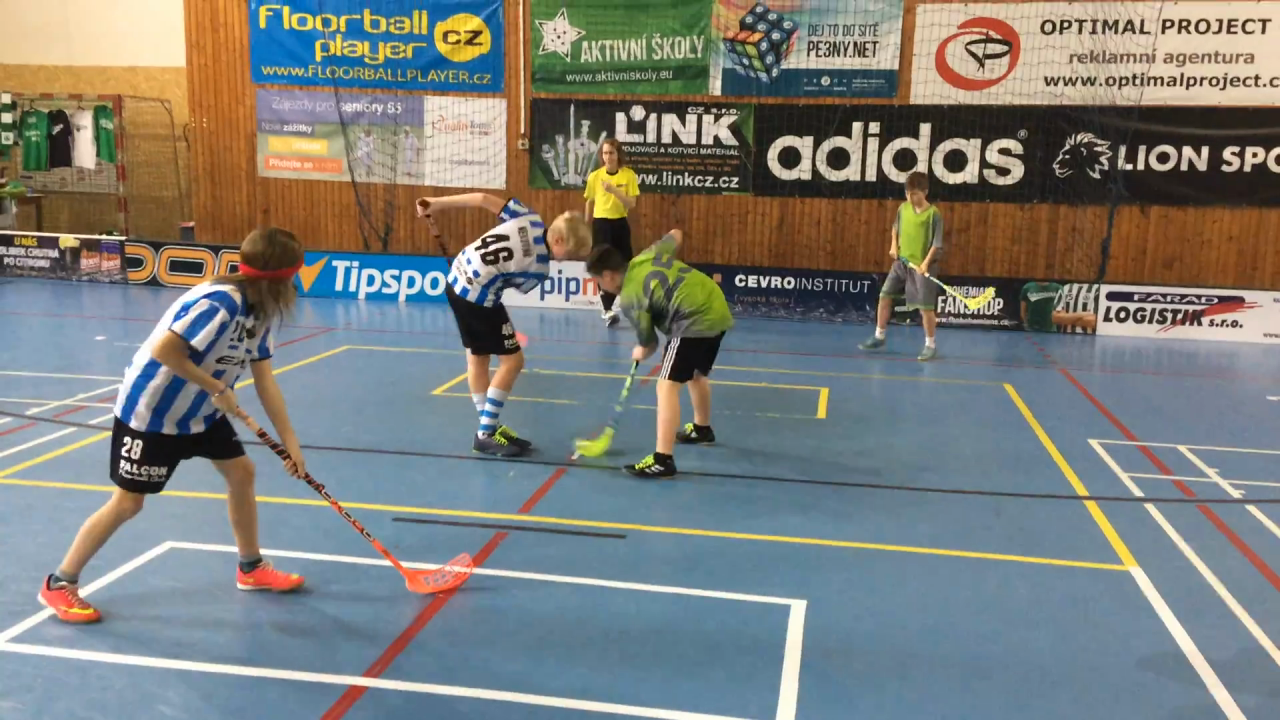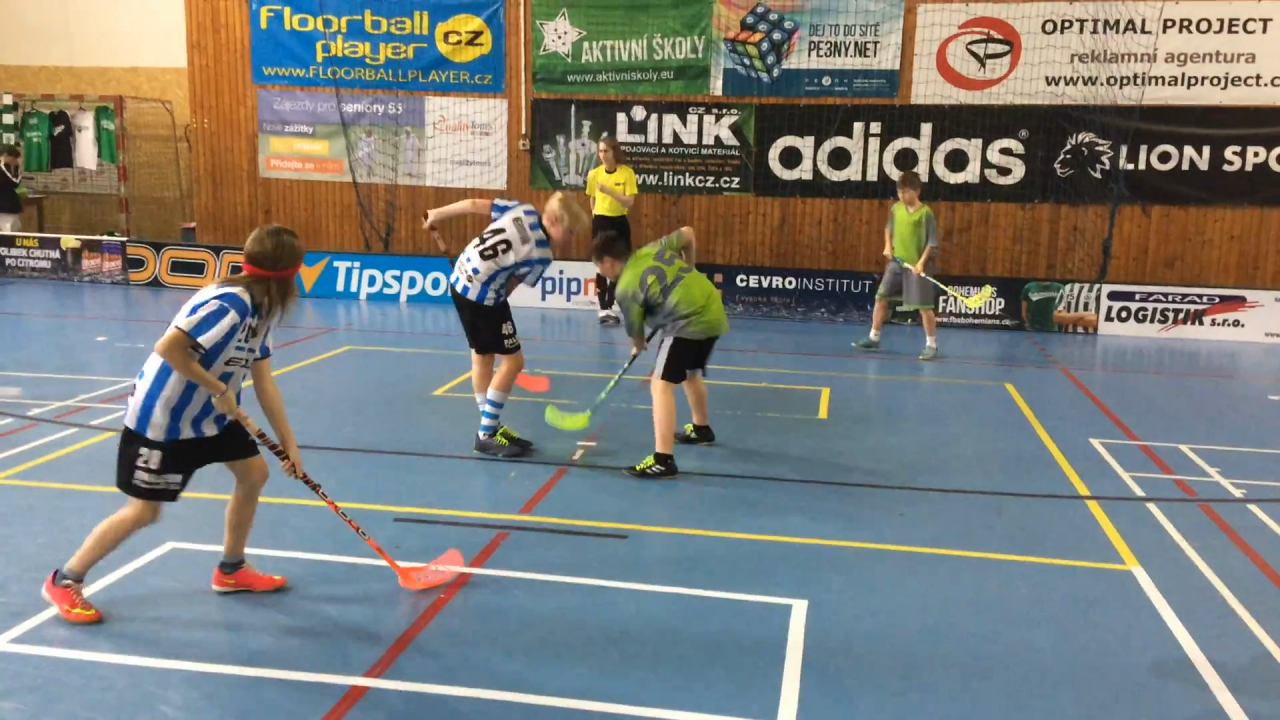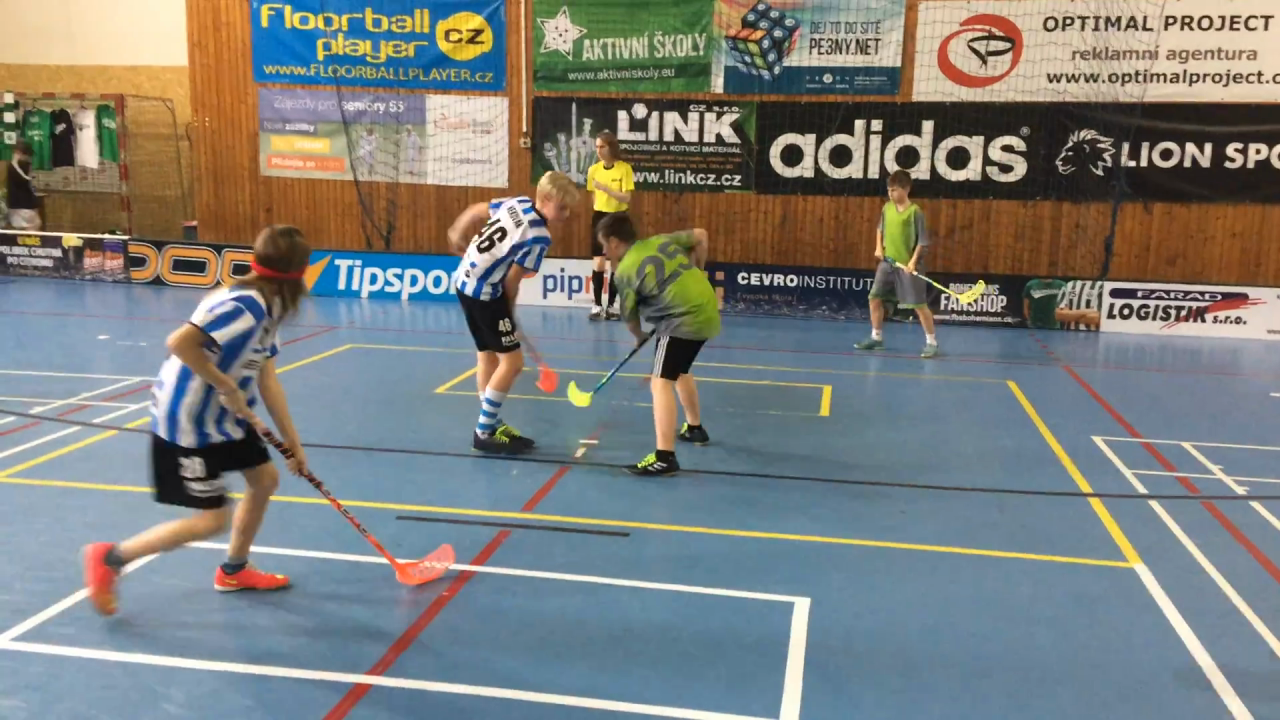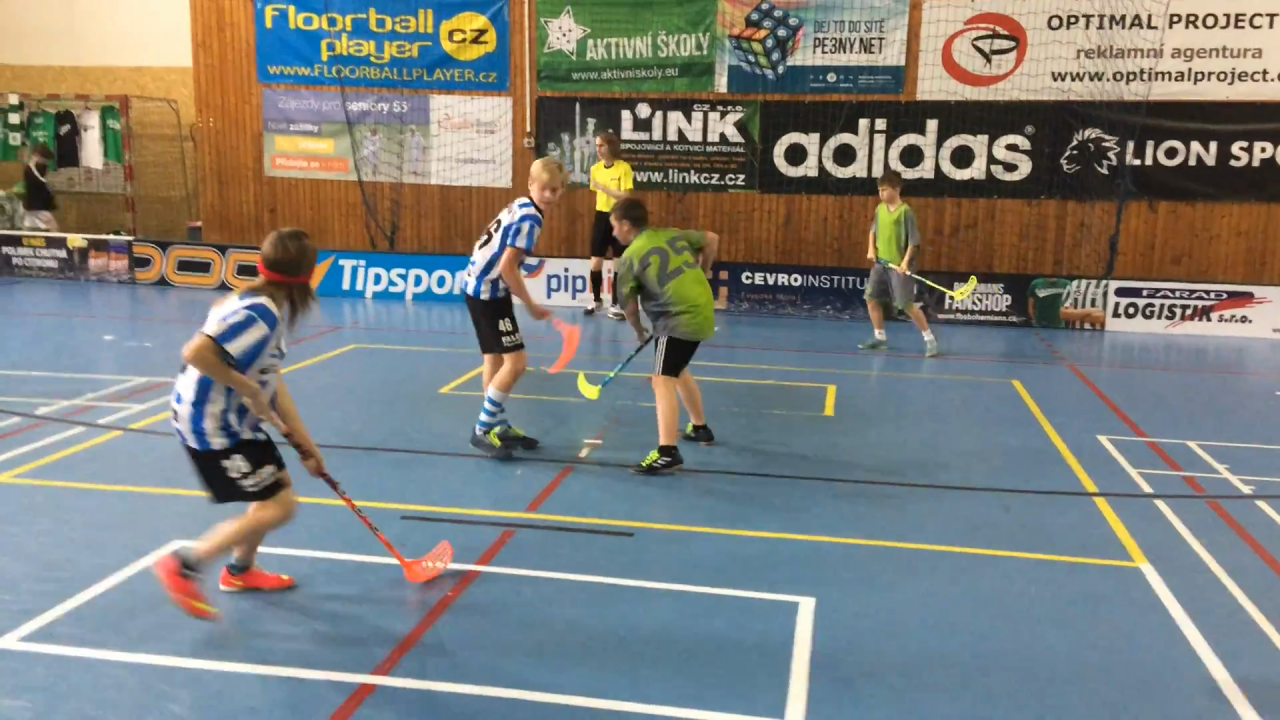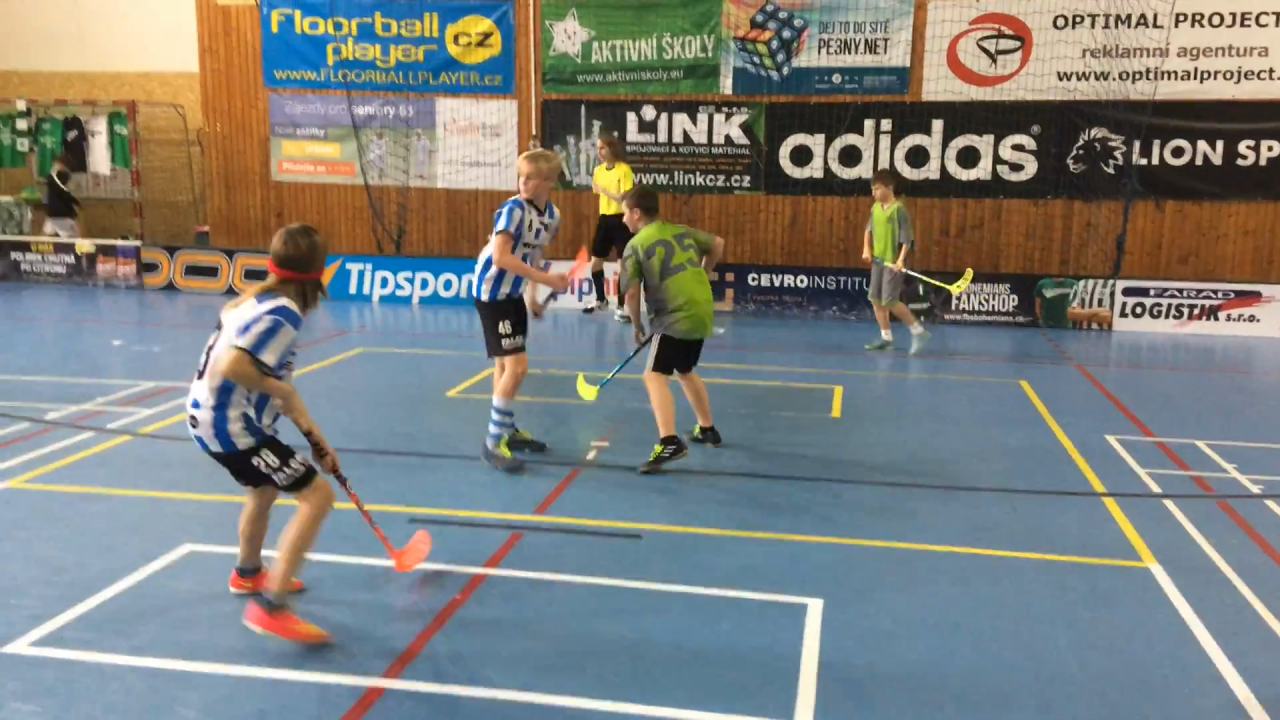
dt=0.1s
person 1, frame 1
left shoulder: (260, 311)
right shoulder: (221, 303)
left elbow: (265, 380)
right elbow: (162, 351)
left wrist: (291, 443)
right wrist: (216, 388)
left hip: (199, 409)
right hip: (151, 409)
left knee: (242, 473)
right knee: (127, 504)
left ankle: (251, 567)
right ankle: (60, 584)
person 1, frame 2
left shoulder: (258, 311)
right shoulder: (234, 305)
left elbow: (264, 380)
right elbow: (168, 347)
left wrist: (289, 443)
right wrist: (215, 386)
left hip: (202, 413)
right hip: (164, 416)
left knee: (253, 473)
right knee: (144, 511)
left ankle: (231, 569)
right ankle: (64, 580)
person 1, frame 3
left shoulder: (267, 309)
right shoulder: (247, 307)
left elbow: (267, 381)
right elbow: (179, 343)
left wrist: (293, 442)
right wrist: (225, 386)
left hip: (219, 417)
right hip: (187, 421)
left knee: (265, 479)
right knee: (212, 520)
left ankle: (233, 569)
right ankle: (108, 560)
person 1, frame 4
left shoulder: (269, 313)
right shoulder: (260, 313)
left elbow: (270, 384)
right elbow: (194, 353)
left wrist: (306, 442)
right wrist: (245, 392)
left hip: (213, 416)
right hip: (210, 423)
left knee: (260, 489)
right knee: (277, 508)
left ankle: (241, 570)
right ankle: (183, 565)
person 1, frame 5
left shoulder: (264, 301)
right shoulder: (282, 314)
left elbow: (278, 385)
right elbow: (232, 367)
left wrist: (316, 437)
right wrist: (279, 394)
left hip: (219, 417)
right hip: (230, 424)
left knee: (265, 488)
right knee: (318, 496)
left ankle: (248, 574)
right ankle: (271, 606)
person 2, frame 1
left shoulder: (531, 220)
right shoulder: (538, 270)
left elbow: (483, 199)
right elbow: (504, 285)
left wrist: (437, 203)
left hip: (457, 279)
right hip: (478, 295)
left knee: (478, 356)
right knee: (513, 361)
left ankle: (487, 427)
right ankle: (485, 435)
person 2, frame 2
left shoulder: (523, 210)
right shoulder: (542, 257)
left elbow: (472, 204)
right elbow: (508, 286)
left wrist: (436, 215)
left hip: (461, 281)
right hip: (483, 294)
left knee: (483, 357)
right knee: (512, 362)
left ankle: (490, 428)
right ankle: (486, 436)
person 2, frame 3
left shoulder: (519, 203)
right shoulder: (539, 238)
left elbow: (475, 212)
right elbow: (512, 281)
left wrist: (457, 237)
right wrist: (508, 308)
left hip: (466, 279)
right hip: (482, 290)
left knee: (488, 355)
right knee: (512, 361)
left ankle: (492, 427)
right ankle: (484, 433)
person 2, frame 4
left shoulder: (525, 206)
right shoulder: (526, 220)
right elbow: (507, 269)
right wrist: (531, 306)
left hip: (486, 288)
right hip: (487, 291)
left knee: (496, 359)
right knee: (516, 362)
left ankle: (497, 425)
right ankle: (482, 430)
person 2, frame 5
left shoulder: (553, 214)
right shoulder: (514, 207)
right elbow: (501, 256)
left wrist: (532, 295)
right wrist: (545, 279)
left hip: (511, 293)
right hip: (494, 292)
left knee: (507, 363)
right knee: (516, 366)
left ankle: (506, 430)
right ankle: (494, 442)
person 3, frame 1
left shoulder: (629, 298)
right shoulder: (651, 254)
left elbow: (647, 346)
right elbow: (676, 235)
left wrist: (641, 352)
left hip: (696, 320)
right hip: (718, 309)
left knee: (667, 385)
right knee: (696, 373)
left ankle: (663, 459)
right ankle: (702, 428)
person 3, frame 2
left shoulder: (625, 287)
right shoulder: (655, 248)
left elbow: (634, 331)
right elbow: (687, 233)
left wrist: (638, 347)
right wrist: (686, 267)
left hip: (688, 320)
right hip: (713, 312)
left knee: (662, 386)
right knee: (691, 374)
left ankle: (663, 459)
right ankle: (701, 428)
person 3, frame 3
left shoulder: (624, 272)
right shoulder: (663, 240)
left elbow: (629, 316)
right elbow: (701, 236)
left wrist: (639, 335)
right wrist: (695, 269)
left hip: (683, 320)
right hip: (708, 312)
left knee: (661, 383)
right knee: (679, 373)
left ankle: (665, 456)
right ankle: (695, 428)
person 3, frame 4
left shoulder: (629, 257)
right shoulder: (674, 234)
left elbow: (629, 305)
right elbow: (712, 239)
left wrist: (638, 329)
right wrist: (701, 271)
left hip: (677, 319)
right hip: (703, 313)
left knee: (661, 380)
right knee: (677, 372)
left ankle: (667, 452)
right ankle: (699, 428)
person 3, frame 5
left shoulder: (635, 245)
right shoulder: (682, 231)
left elbow: (631, 291)
right elbow: (718, 244)
left wrist: (637, 326)
right wrist: (702, 274)
left hip: (674, 318)
right hip: (703, 312)
left knee: (654, 376)
right knee: (686, 371)
left ankle: (669, 442)
right ankle: (706, 429)
